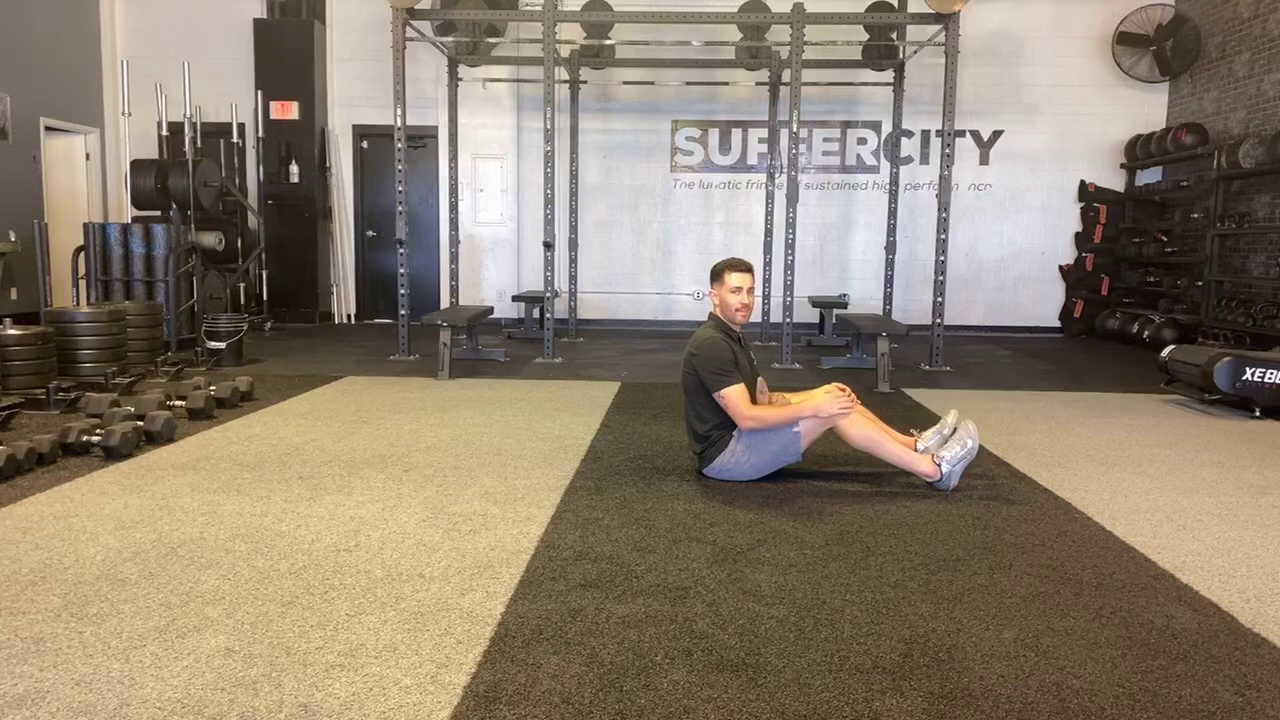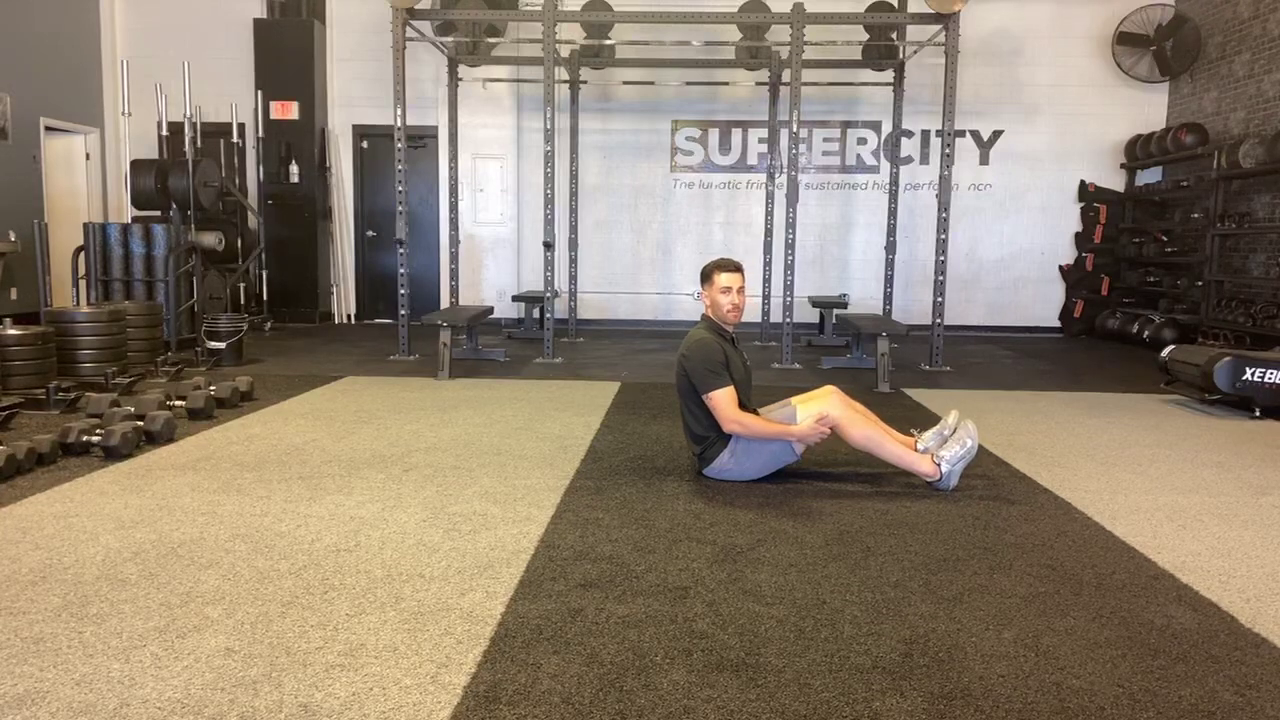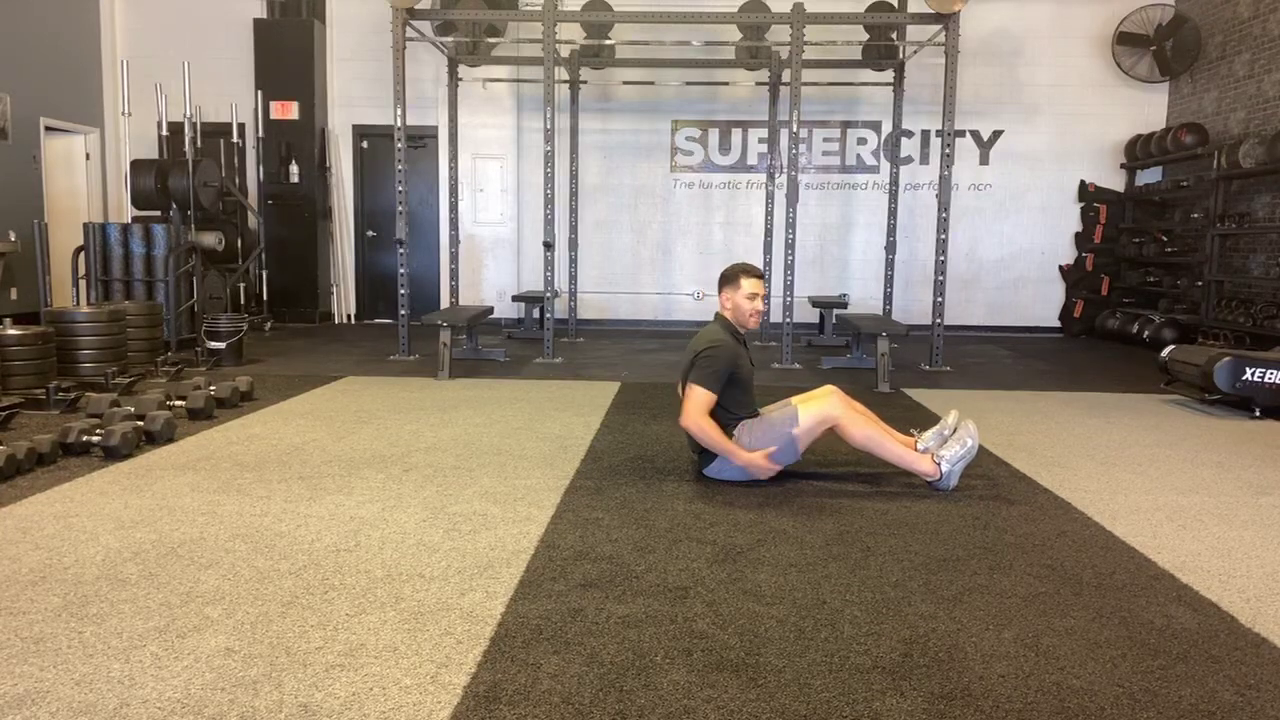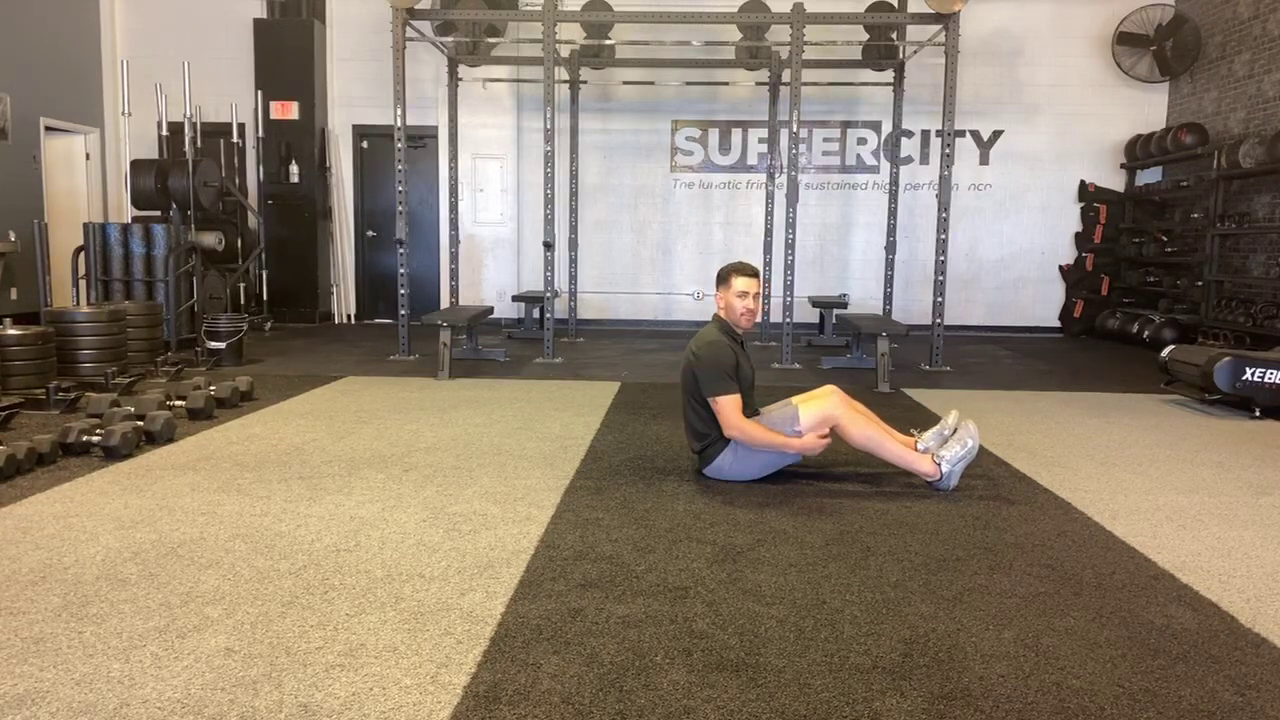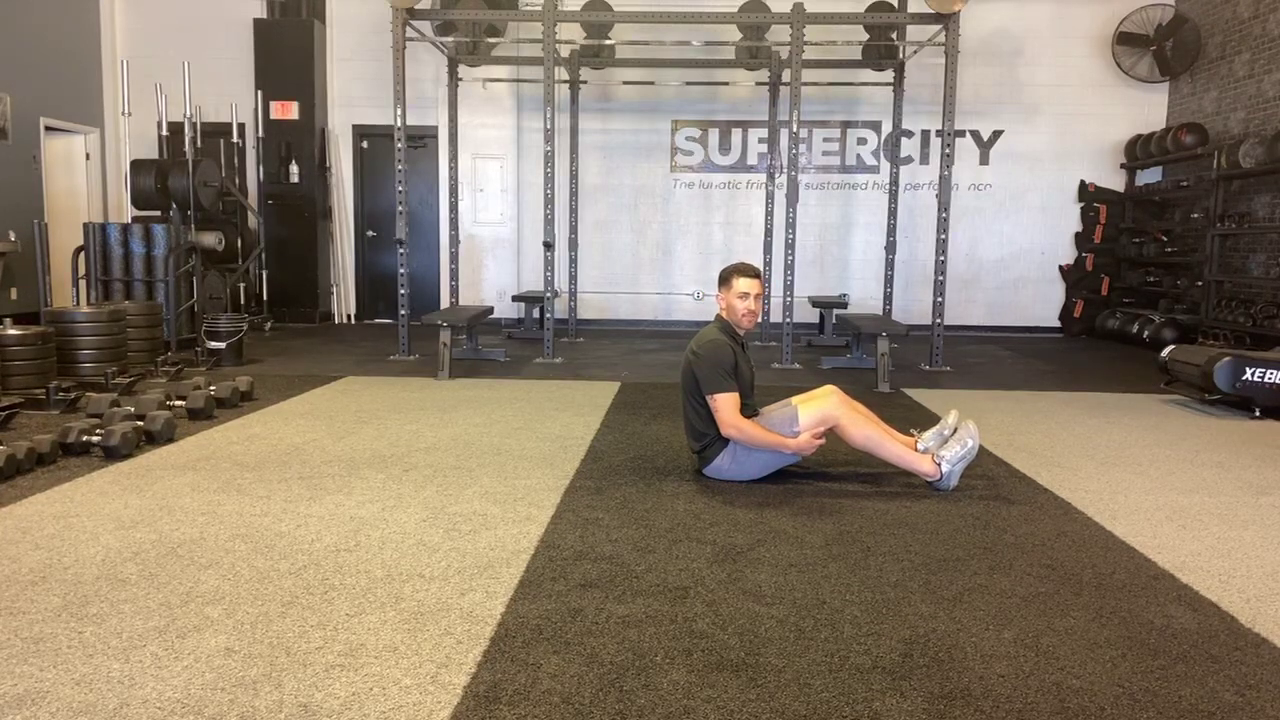
dt=1s
person 1, frame 1
left shoulder: (731, 338)
right shoulder: (711, 345)
left elbow: (763, 399)
right elbow: (746, 416)
left wrist: (820, 394)
right wrist: (813, 408)
left hip: (736, 440)
right hip: (725, 454)
left knee: (831, 397)
right knee: (830, 412)
left ankle: (915, 445)
right ankle: (933, 469)
person 1, frame 2
left shoulder: (723, 338)
right shoulder: (704, 346)
right elbow: (731, 421)
left wrist: (795, 426)
right wrist: (797, 432)
left hip: (737, 441)
right hip: (726, 454)
left knee: (830, 395)
right knee: (832, 407)
left ankle: (915, 445)
right ankle: (932, 468)
person 1, frame 3
left shoulder: (724, 336)
right shoulder: (719, 347)
left elbow: (688, 390)
right elbow: (692, 418)
right wrist: (743, 460)
left hip: (738, 432)
right hip: (731, 453)
left knee: (830, 394)
right knee: (832, 407)
left ankle: (916, 445)
right ankle: (933, 469)
person 1, frame 4
left shoulder: (727, 338)
right shoulder: (715, 348)
right elbow: (733, 427)
right wrist: (797, 445)
left hip: (736, 442)
right hip: (725, 454)
left knee: (830, 394)
right knee: (833, 408)
left ankle: (915, 445)
right ankle: (932, 469)
person 1, frame 5
left shoulder: (730, 339)
right shoulder: (715, 347)
right elbow: (730, 426)
left wrist: (792, 438)
right wrist: (793, 445)
left hip: (738, 440)
right hip: (725, 454)
left knee: (830, 394)
right knee: (832, 408)
left ankle: (915, 445)
right ankle: (933, 469)
